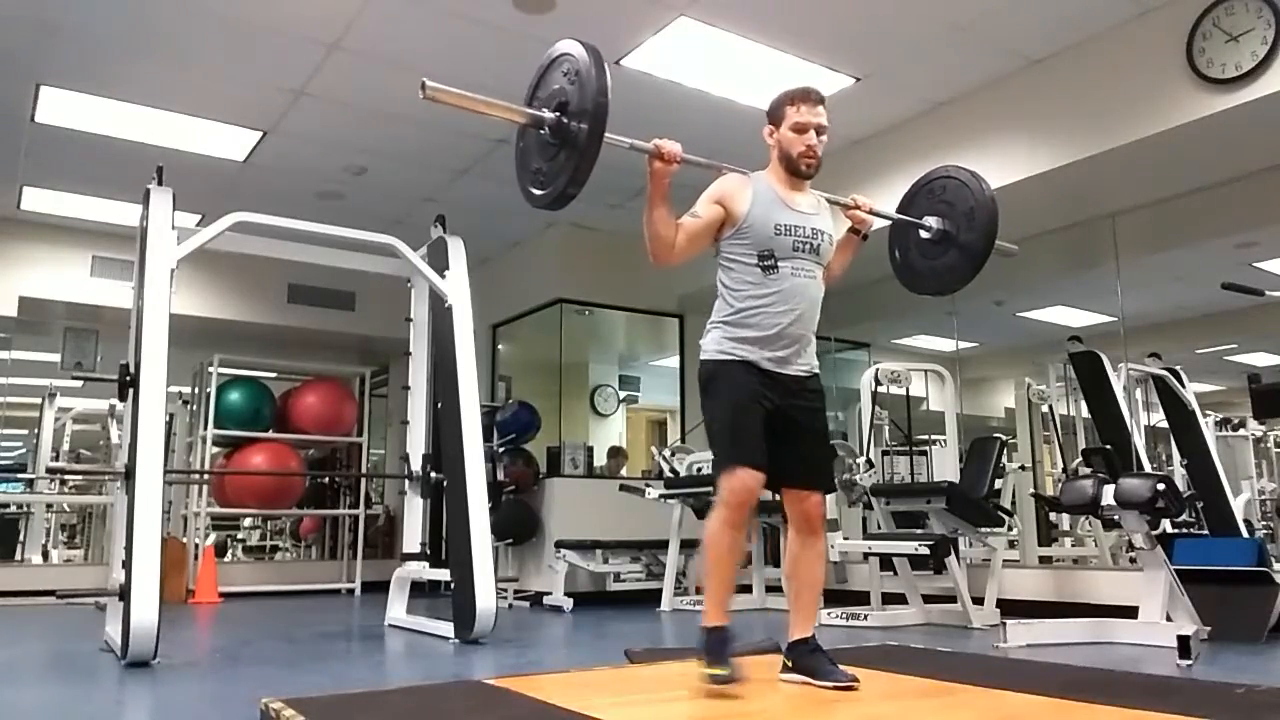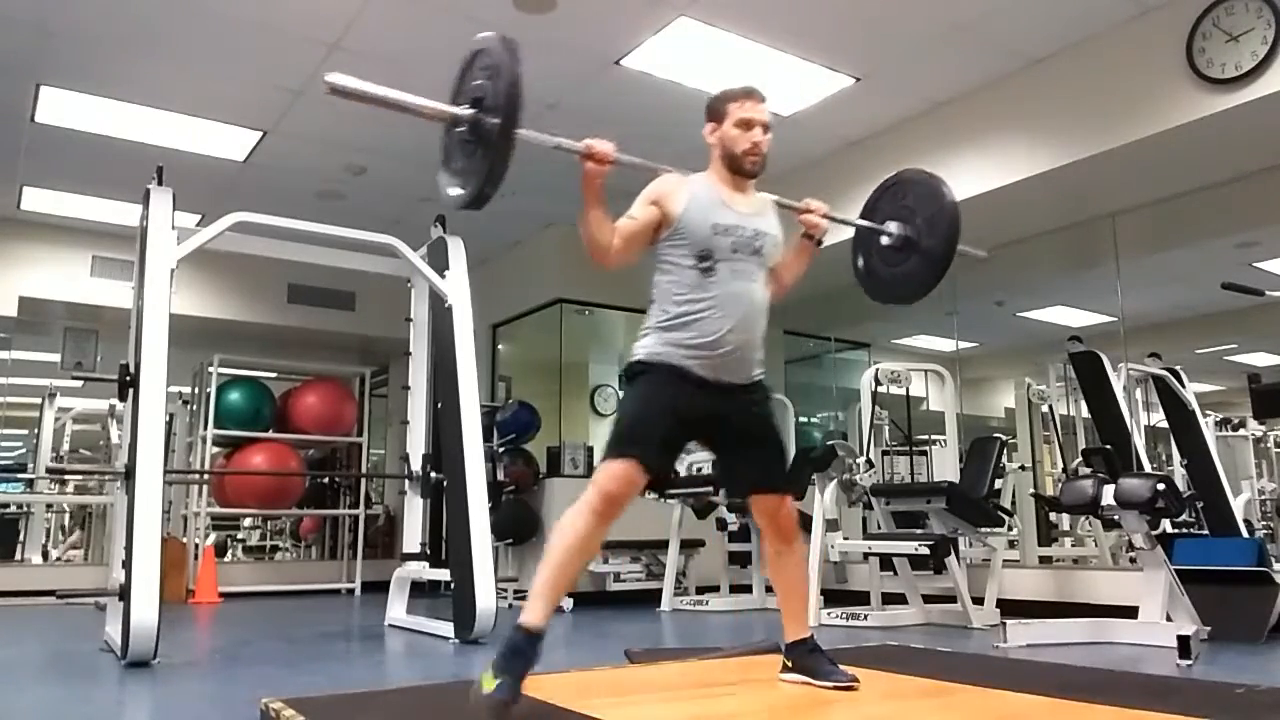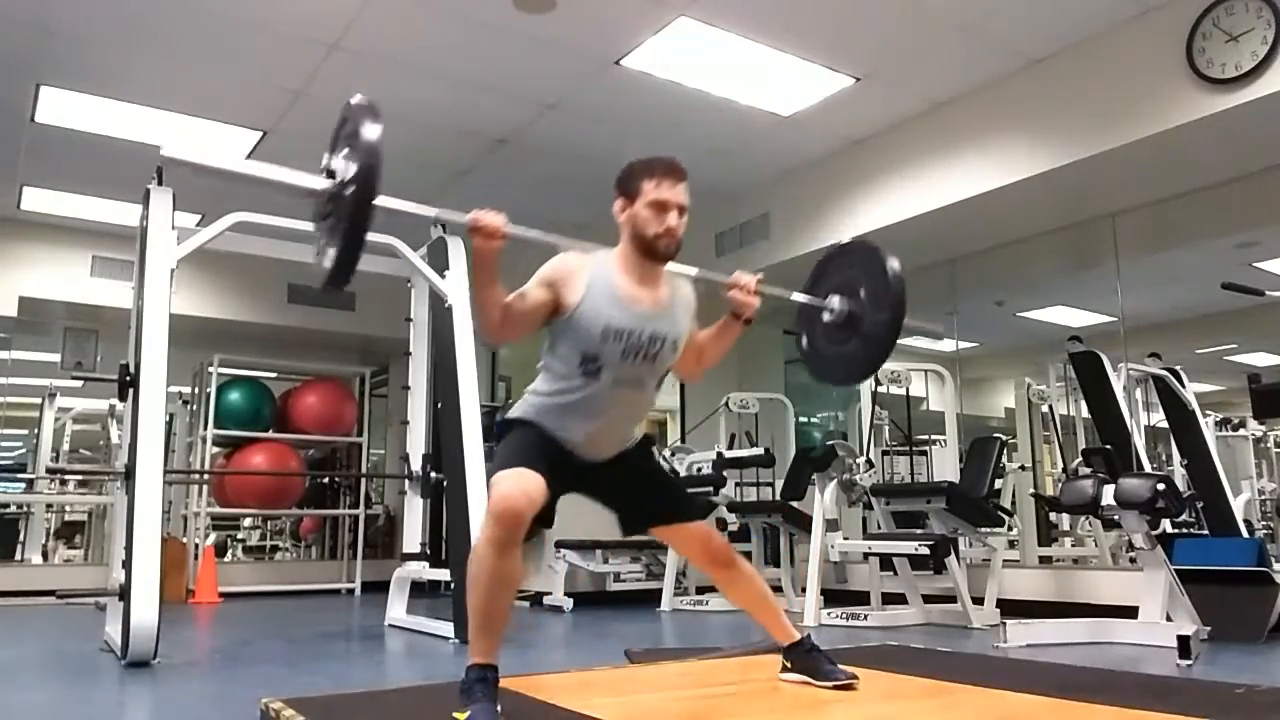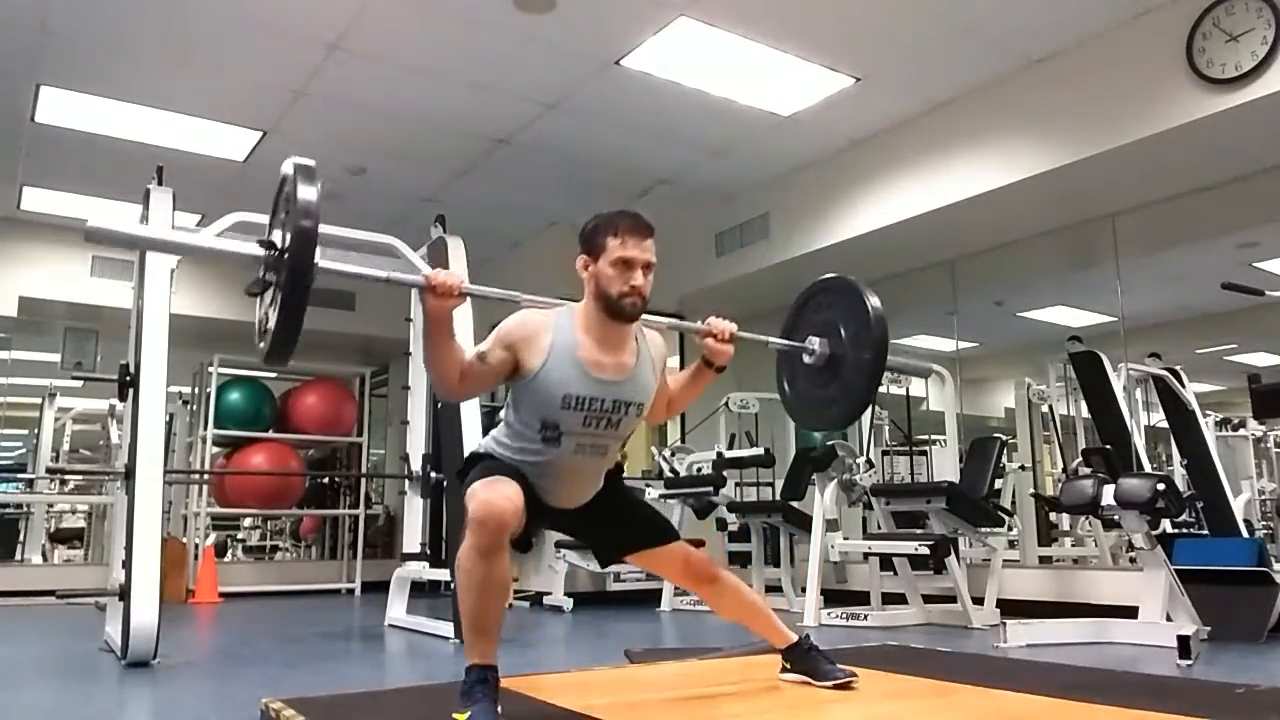
dt=0.4s
person 1, frame 1
left shoulder: (823, 209)
right shoulder: (735, 191)
right elbow: (667, 251)
left wrist: (856, 233)
right wrist: (658, 183)
left hip: (799, 374)
right hip: (736, 363)
left knee: (810, 512)
right knee: (740, 491)
left ankle: (802, 646)
right ankle: (715, 635)
person 1, frame 2
left shoulder: (769, 214)
right shoulder: (675, 192)
right elbow: (607, 254)
left wrist: (809, 241)
right wrist: (593, 183)
left hip: (742, 384)
right hip: (670, 371)
left knee: (781, 515)
right knee: (610, 490)
left ankle: (800, 648)
right ankle: (519, 646)
person 1, frame 3
left shoulder: (682, 297)
right shoulder: (573, 272)
left elbow: (689, 366)
right elbow: (497, 330)
left wrist: (738, 316)
right wrist: (484, 260)
left hip: (619, 449)
right hip: (543, 430)
left knee: (714, 548)
right knee: (509, 507)
left ankle: (799, 651)
person 1, frame 4
left shoulder: (652, 348)
right shoulder: (532, 332)
left elbow: (660, 409)
right elbow: (453, 387)
left wrist: (710, 364)
right wrist: (437, 318)
left hip: (590, 490)
right hip: (509, 469)
left knee: (697, 568)
right knee: (492, 513)
left ankle: (798, 651)
